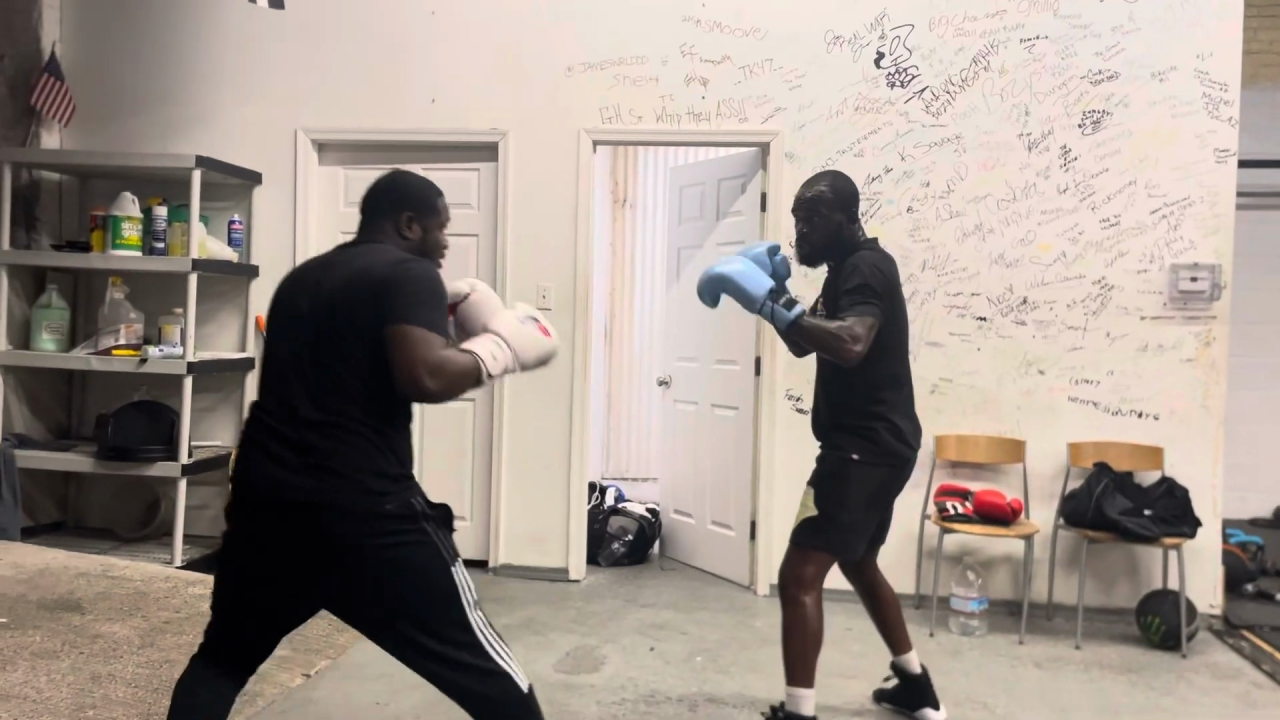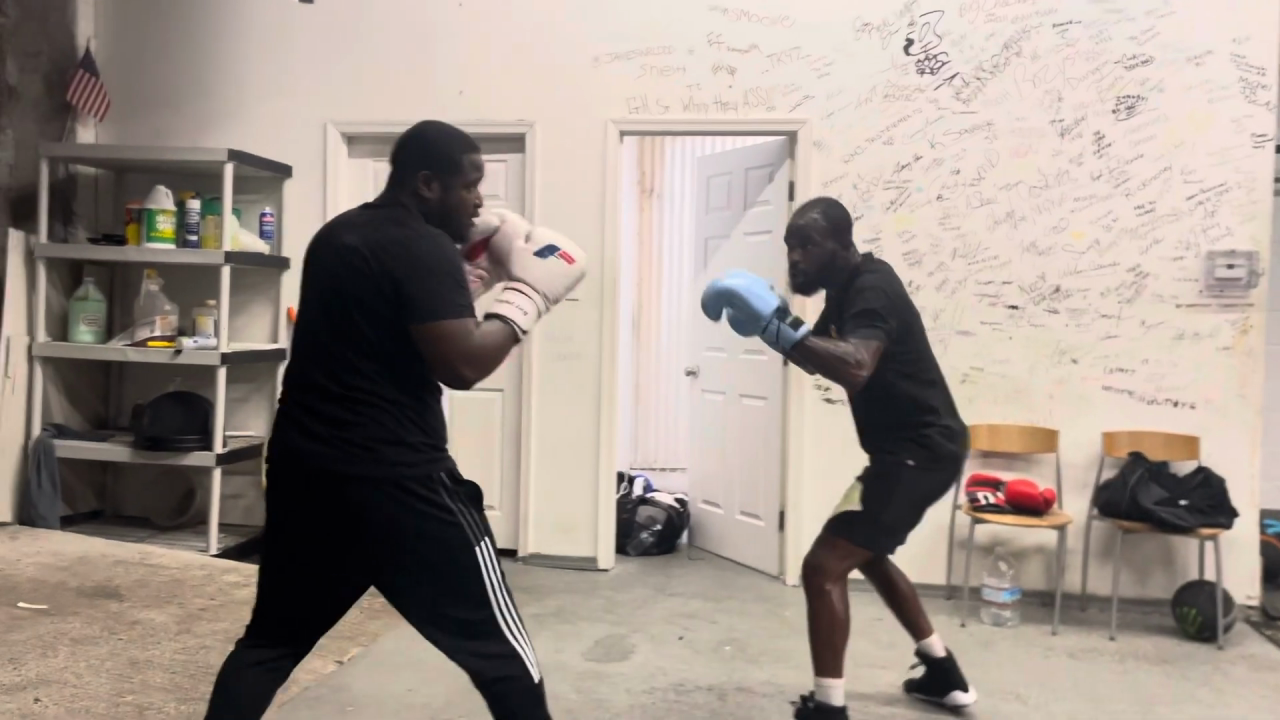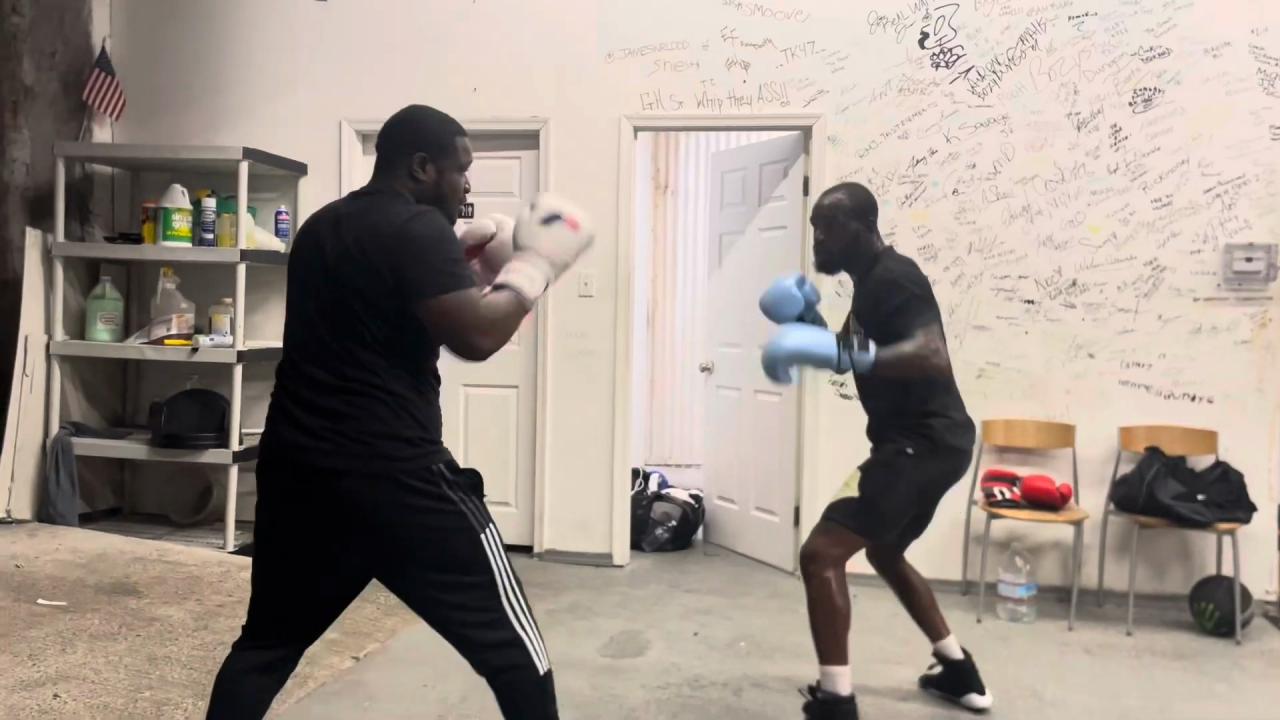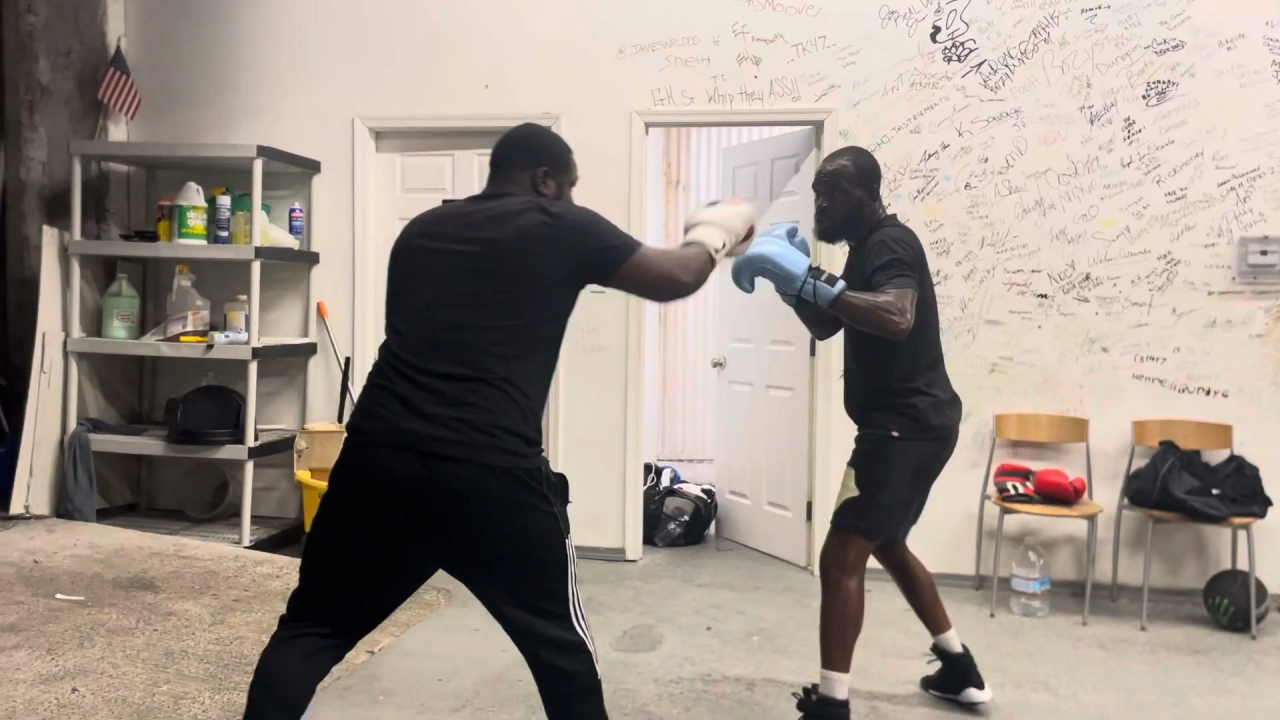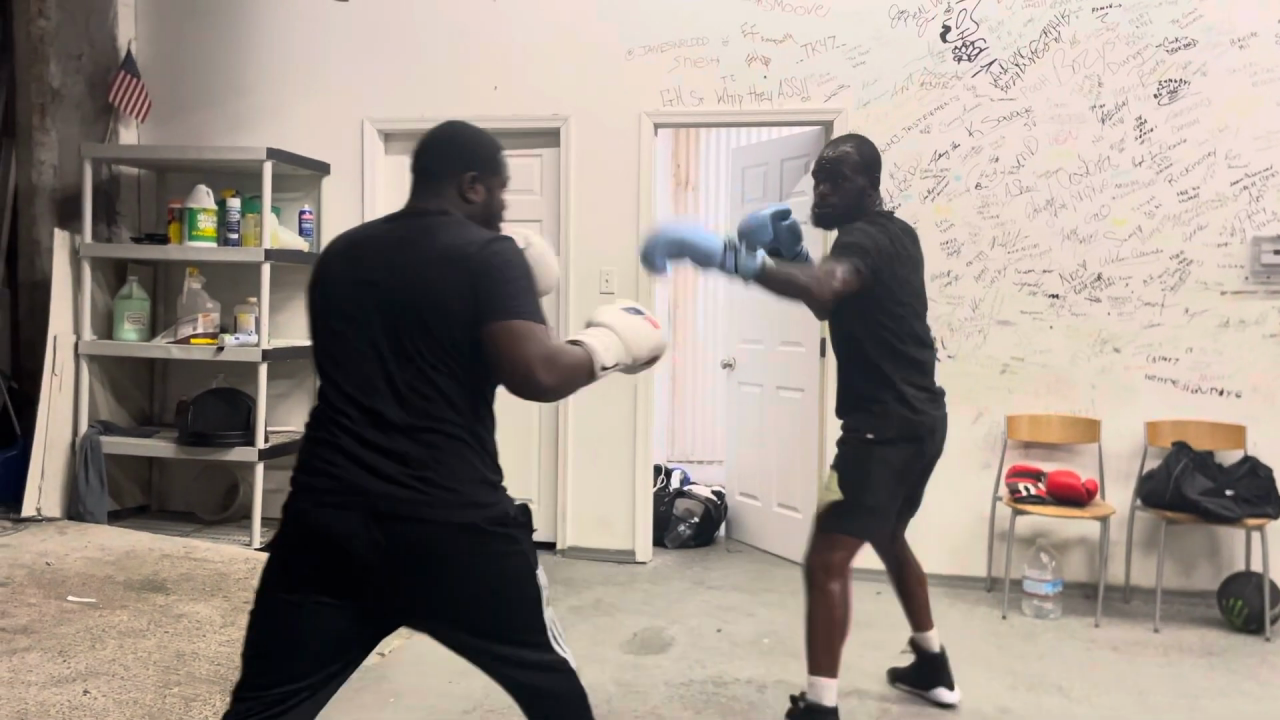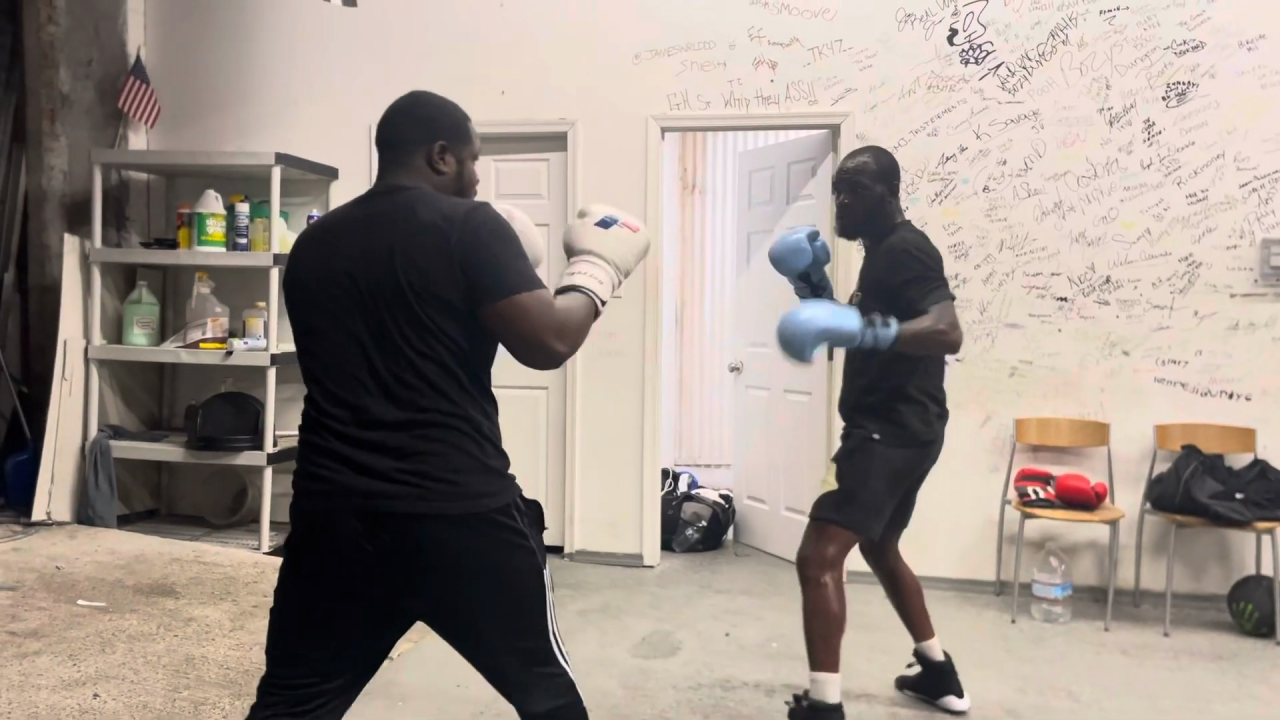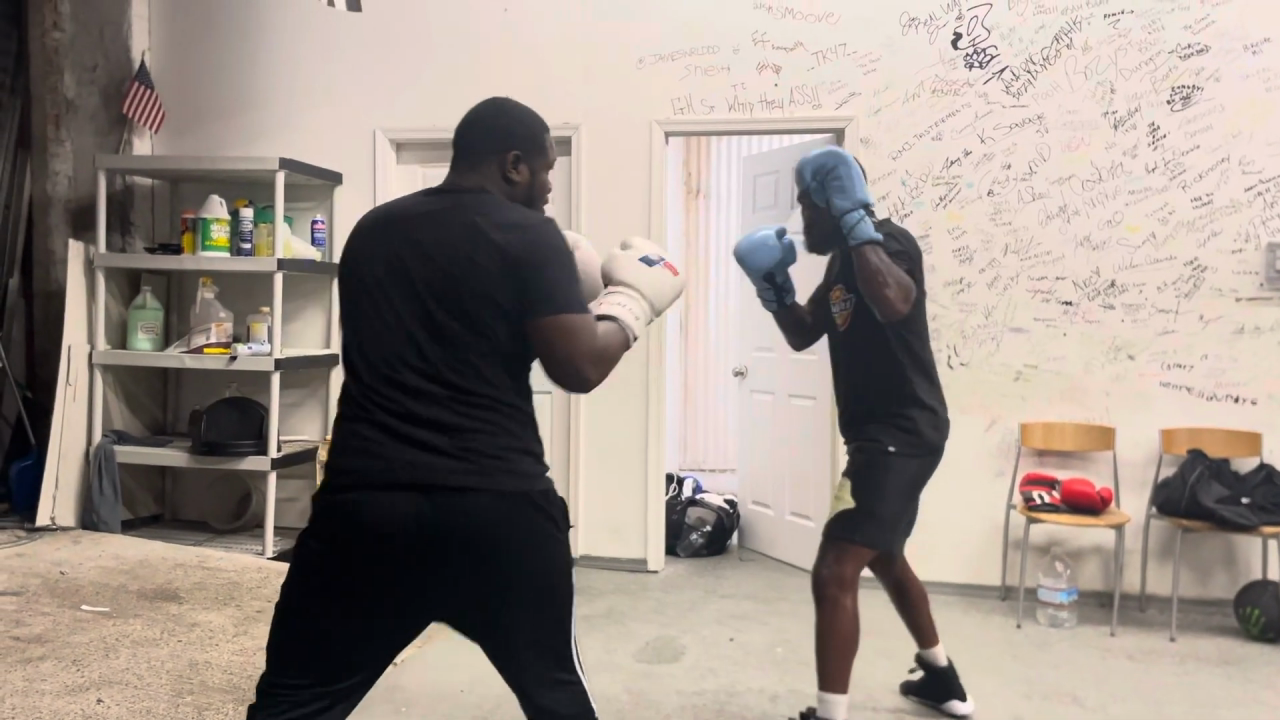
dt=0.4s
person 1, frame 1
left shoulder: (300, 279)
right shoulder: (406, 275)
right elbow: (425, 377)
right wrist: (502, 347)
left hip: (263, 498)
right hip: (366, 509)
left knee: (222, 660)
right knee: (485, 669)
person 1, frame 2
left shoulder: (336, 235)
right shoulder: (424, 249)
right elbow: (460, 364)
left wrist: (461, 284)
right wrist: (528, 292)
left hip: (303, 471)
right hip: (396, 481)
left knee: (271, 640)
right knee: (498, 652)
person 1, frame 3
left shoulder: (321, 227)
right shoulder: (418, 228)
right elbow: (474, 336)
left wrist: (456, 271)
right wrist: (537, 261)
left hip: (295, 467)
right hip: (394, 476)
left knee: (266, 642)
right knee: (509, 646)
person 1, frame 4
left shoulder: (422, 231)
right shoulder: (560, 228)
right elbow: (674, 277)
right wrist: (718, 229)
left hip: (379, 456)
right hip: (490, 472)
left knee: (310, 630)
right knee: (560, 645)
person 1, frame 5
left shoulder: (340, 256)
right shoulder: (487, 256)
right elbow: (536, 374)
right wrist: (612, 341)
left hip: (327, 515)
right hip: (453, 523)
person 1, frame 6
left shoulder: (312, 246)
right shoulder: (469, 228)
right elbow: (545, 343)
right wrist: (597, 267)
left hip: (335, 516)
right hip: (461, 514)
person 1, frame 7
left shoulder: (371, 231)
right shoulder: (527, 236)
right elbow: (580, 368)
right wrist: (631, 299)
left hip: (365, 500)
right hip: (497, 506)
person 2, frame 1
left shoulder: (866, 267)
right shoulder: (849, 268)
left elbow: (850, 346)
right elbow: (808, 344)
left wrist: (773, 302)
right wrist: (775, 300)
left hip: (864, 447)
right hip: (879, 444)
left knee: (800, 575)
right knee: (858, 562)
person 2, frame 2
left shoulder: (872, 288)
right shoulder: (848, 285)
left elbow: (854, 369)
right elbow: (819, 359)
left wrist: (777, 324)
right wrist: (769, 321)
left hip: (919, 450)
right hip: (915, 446)
left knee: (824, 567)
right knee: (869, 554)
right ankle: (944, 673)
person 2, frame 3
left shoulder: (892, 277)
right shoulder: (871, 279)
left elbow: (932, 357)
right elbow: (852, 356)
left wrist: (845, 353)
right wrist: (808, 325)
left hip: (924, 444)
right hip: (927, 441)
left knee: (821, 555)
right knee: (884, 549)
right ankle: (960, 671)
person 2, frame 4
left shoulder: (890, 244)
right shoulder: (868, 248)
left elbow: (897, 319)
right elbow: (827, 326)
left wrist: (813, 282)
right wrist: (795, 284)
left hip: (903, 425)
right hip: (916, 422)
left knee: (842, 559)
right knee: (887, 544)
right ankle: (959, 668)
person 2, frame 5
left shoulder: (871, 240)
right shoulder: (892, 238)
left elbow: (821, 287)
right elbow: (823, 295)
left wrist: (729, 256)
right wrist: (786, 250)
left hip: (886, 426)
right hip: (917, 420)
left knee: (827, 562)
right knee: (887, 537)
right ankle: (933, 666)
person 2, frame 6
left shoulder: (904, 249)
right shoulder: (885, 252)
left elbow: (946, 332)
right elbow: (865, 327)
left wrist: (866, 331)
right wrist: (814, 289)
left hip: (889, 430)
right hip: (904, 429)
left knee: (819, 558)
right knee: (880, 547)
right ankle: (939, 674)
person 2, frame 7
left shoulder: (888, 241)
right shoulder: (842, 260)
left elbow: (893, 304)
right elbow: (803, 336)
left wrist: (854, 219)
right wrist: (773, 285)
left hip: (899, 436)
right hip: (883, 434)
left knee: (835, 574)
right knee: (884, 556)
